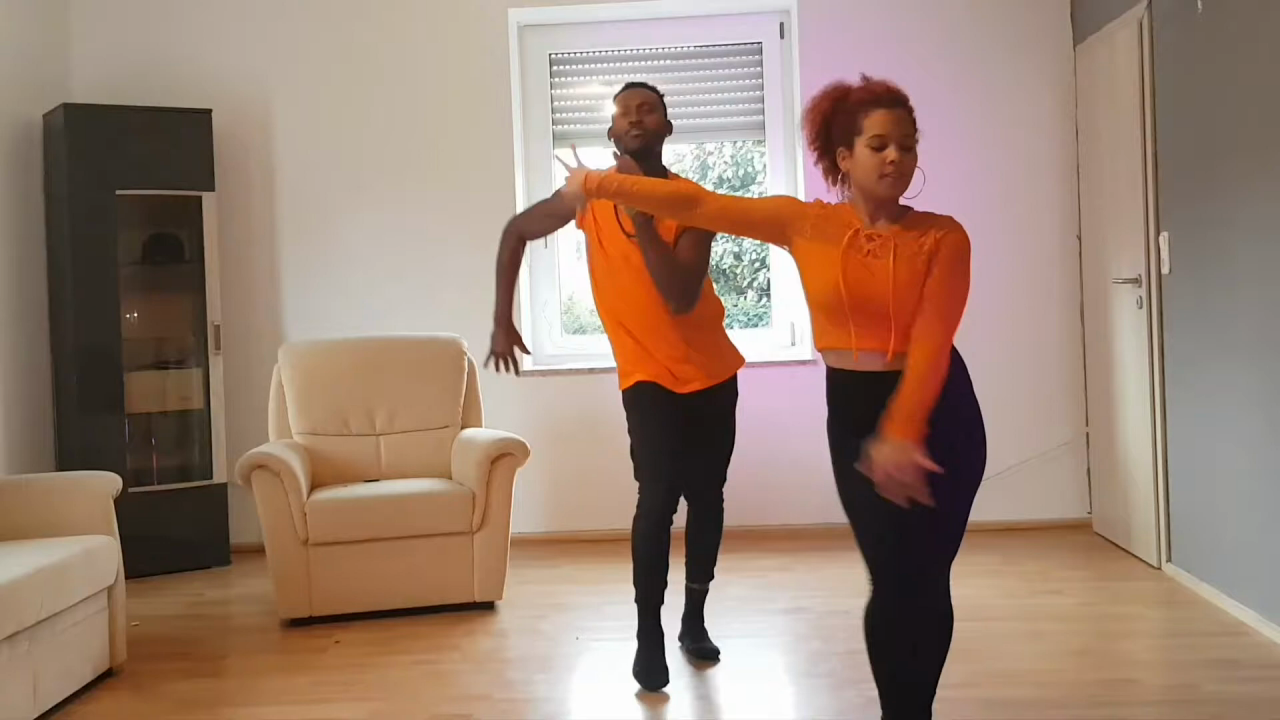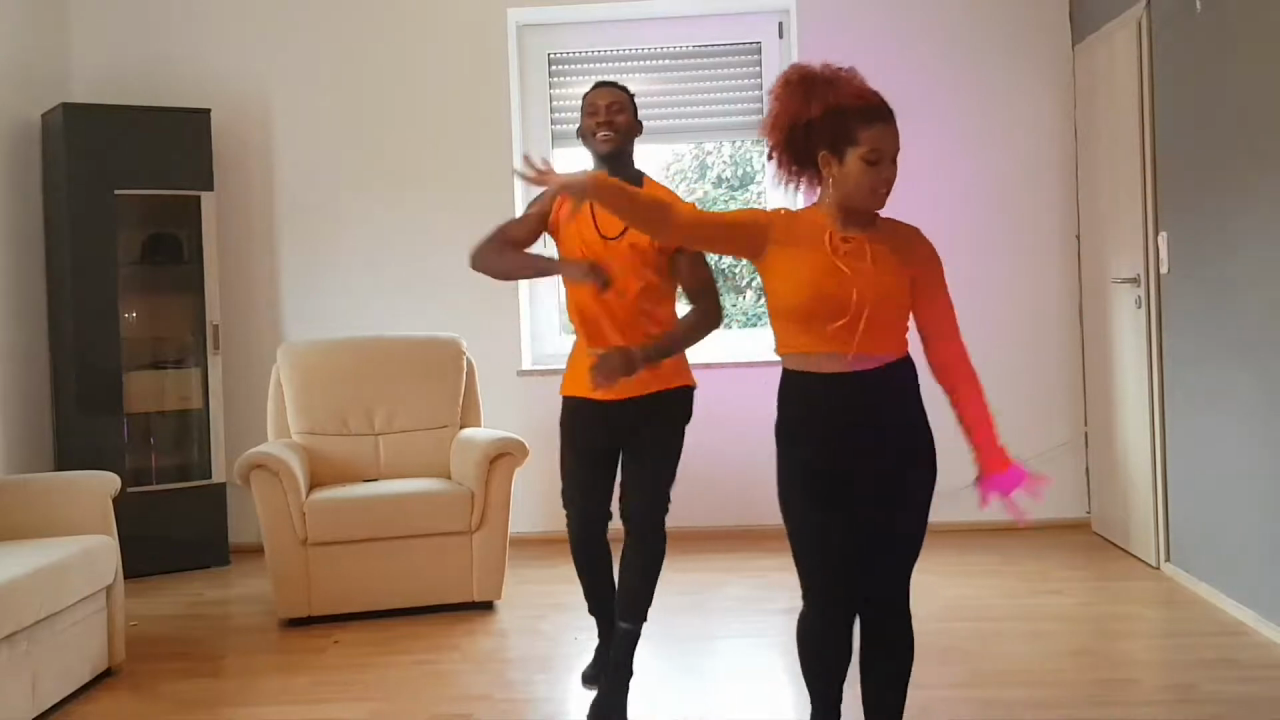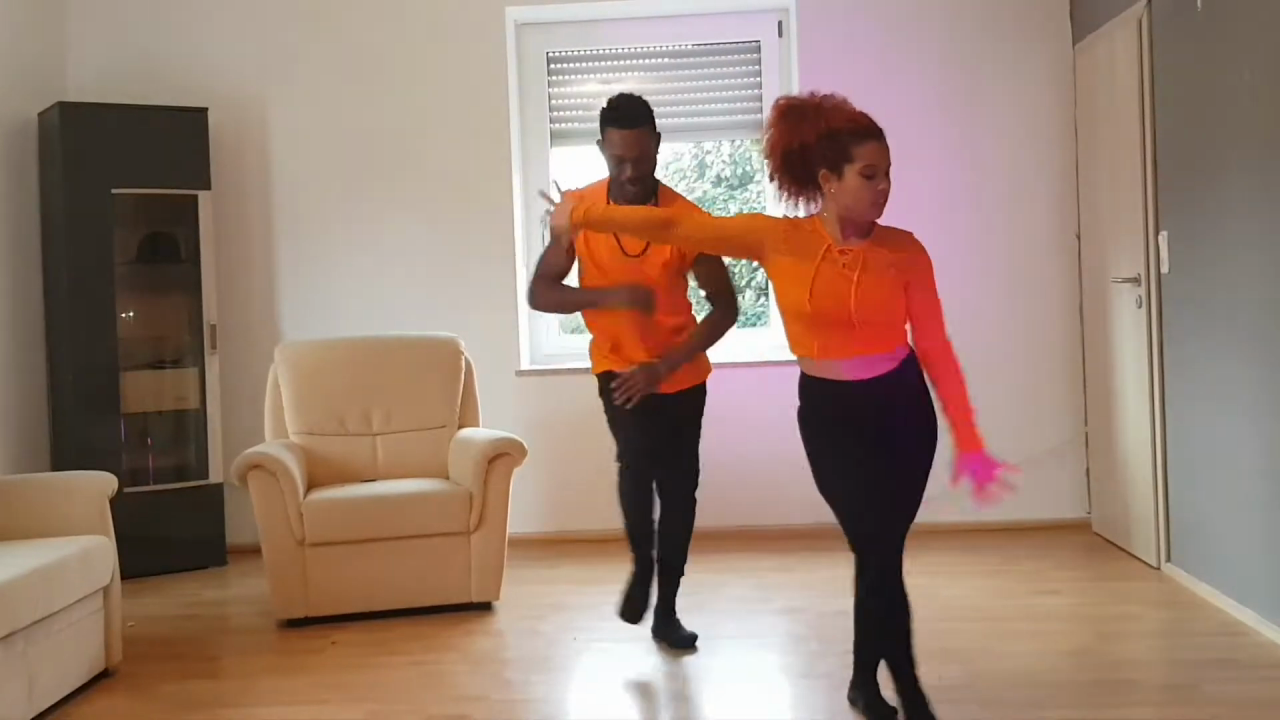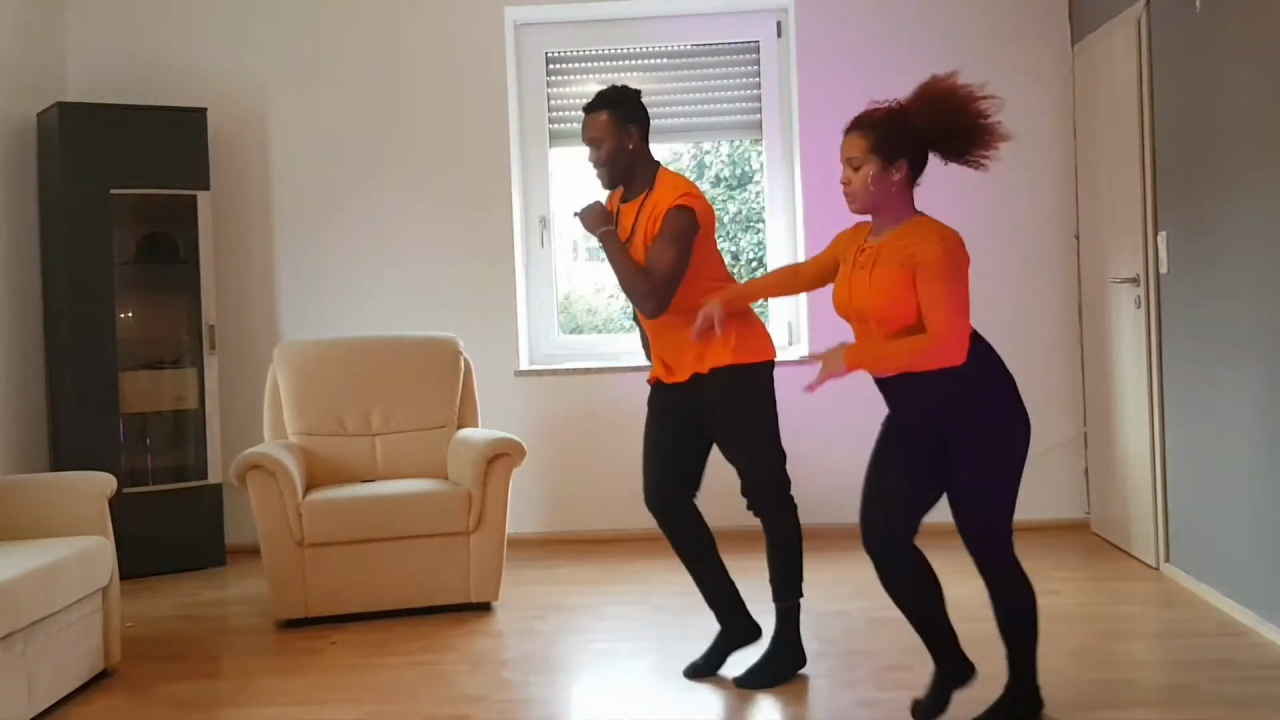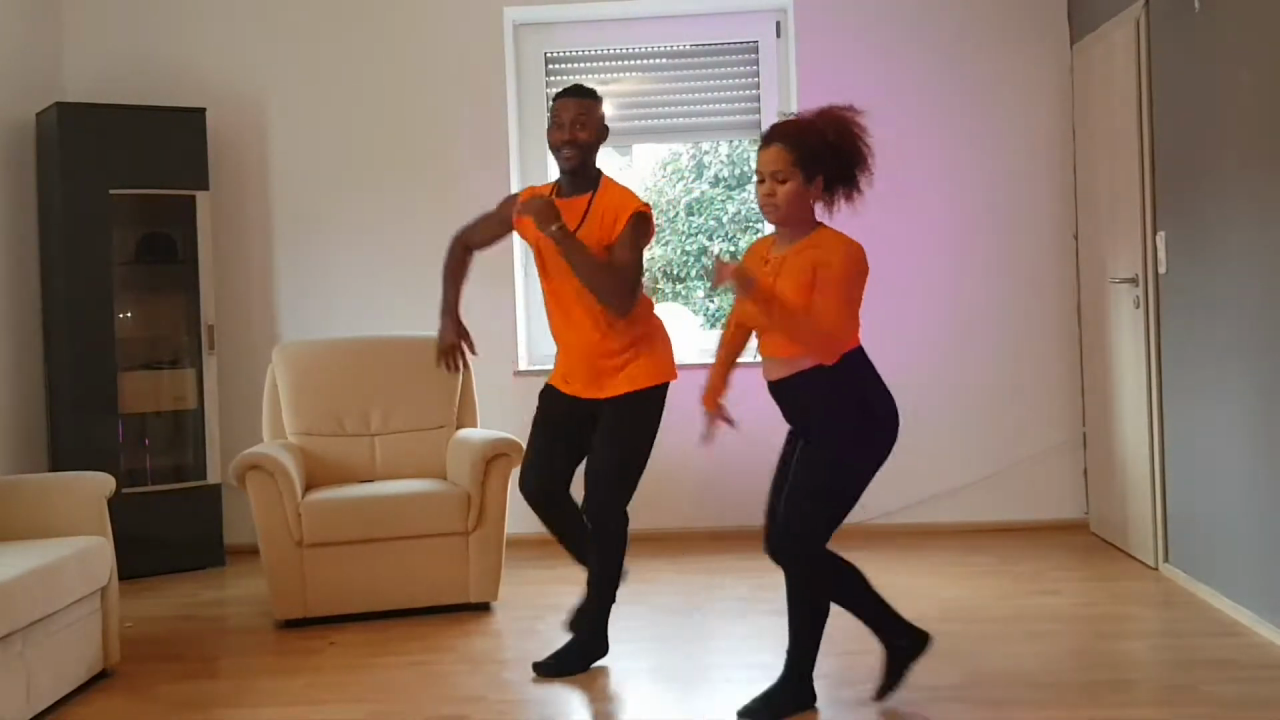
dt=0.7s
person 1, frame 1
left shoulder: (943, 239)
right shoulder: (805, 223)
left elbow: (931, 344)
right elbow: (708, 206)
left wrist: (900, 437)
right wrist: (604, 182)
left hip: (939, 415)
right hip: (854, 411)
left knee: (928, 582)
right knee: (897, 582)
person 1, frame 2
left shoulder: (909, 246)
right shoulder: (774, 234)
left elbow: (949, 355)
right elbow: (673, 222)
left wrist: (990, 457)
right wrist: (593, 186)
left hip: (894, 419)
right hip: (811, 424)
left knee: (886, 600)
right knee: (829, 597)
person 1, frame 3
left shoulder: (904, 251)
right shoulder: (777, 237)
left elbow: (937, 348)
right elbow: (681, 227)
left wrist: (970, 445)
right wrist: (591, 216)
left hip: (901, 412)
right hip: (829, 414)
left knee: (882, 554)
right knee: (878, 548)
person 1, frame 4
left shoulder: (937, 244)
right shoulder: (852, 244)
left elbow: (946, 346)
right elbow: (805, 273)
left wrist: (854, 356)
right wrist: (731, 296)
left hip: (976, 406)
right hip: (911, 413)
left knee: (990, 551)
right knee: (882, 538)
right ankle: (949, 662)
person 1, frame 5
left shoulder: (842, 254)
right shoulder: (761, 254)
left elbow: (823, 342)
right elbow: (738, 326)
left wrist: (757, 290)
right wrist: (713, 389)
left hip: (851, 413)
right hip: (816, 415)
left knee: (788, 541)
right knee: (796, 542)
right ankle: (899, 634)
person 2, frame 1
right shoulder: (588, 195)
left elbow: (680, 299)
right elbow: (515, 232)
left wrist: (643, 222)
right wrist: (502, 318)
left hip: (710, 374)
right hip: (646, 378)
left knee: (705, 498)
right knee: (657, 493)
left ankle: (693, 616)
right ankle: (647, 632)
person 2, frame 2
left shoulder: (675, 212)
right shoulder: (558, 201)
left elbow: (709, 310)
right elbow: (485, 257)
left wrist: (639, 356)
right wrist: (559, 264)
left hip: (661, 383)
right hip: (588, 386)
left knee: (643, 514)
right knee: (584, 519)
left ankle: (622, 661)
right ankle: (607, 632)
person 2, frame 3
left shoulder: (686, 218)
left elbow: (726, 308)
right elbow: (539, 294)
left wrist: (668, 362)
right wrist: (611, 296)
left hip: (681, 373)
right hip: (616, 364)
left knee: (679, 488)
right knee: (638, 464)
left ankle: (666, 606)
right ankle: (643, 563)
person 2, frame 4
left shoulder: (679, 203)
right shoulder: (616, 204)
left elbow: (652, 299)
left wrist: (606, 236)
right wrist: (648, 350)
left hip: (733, 355)
right hip: (675, 368)
left knee: (766, 491)
right knee: (662, 493)
left ankle: (787, 636)
right ankle: (734, 622)
person 2, frame 5
left shoulder: (628, 211)
right shoulder: (528, 204)
left elbow: (618, 299)
right elbow: (462, 244)
left wrist: (557, 230)
right wrist: (449, 316)
left hip: (636, 376)
right hip: (574, 376)
left knee: (605, 503)
right knee: (537, 485)
left ankle: (592, 633)
right ankle: (601, 577)
